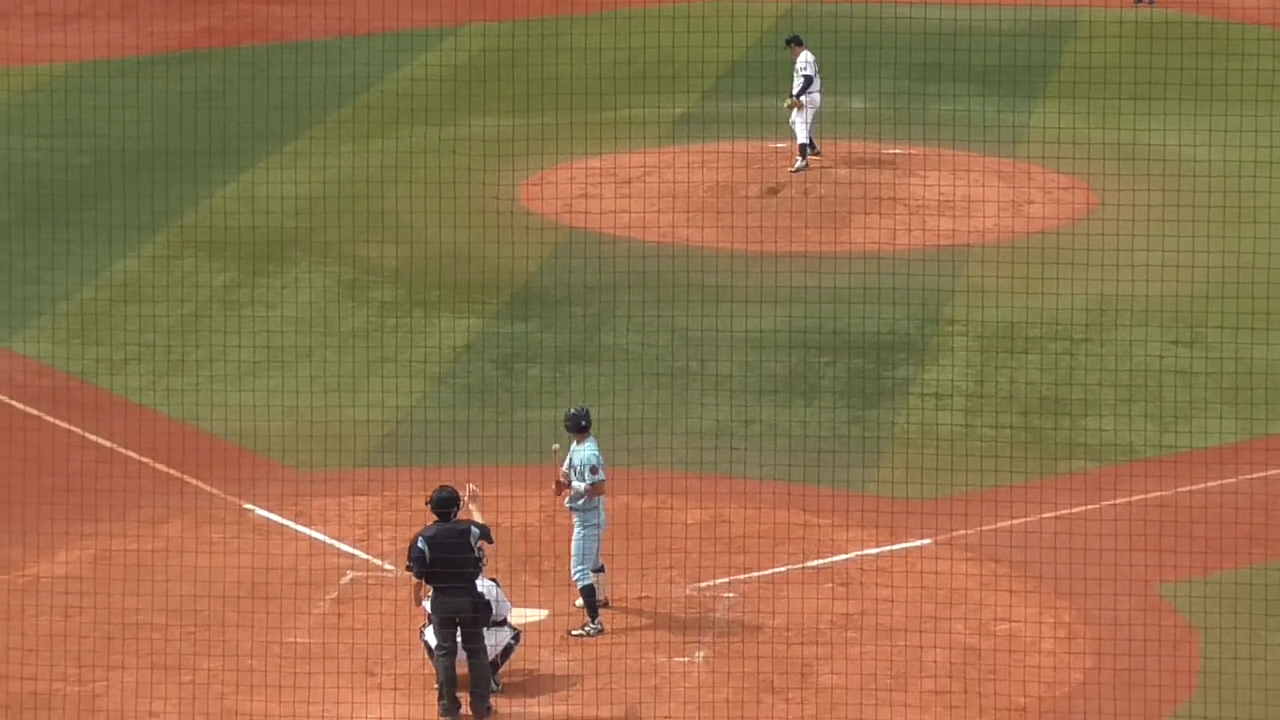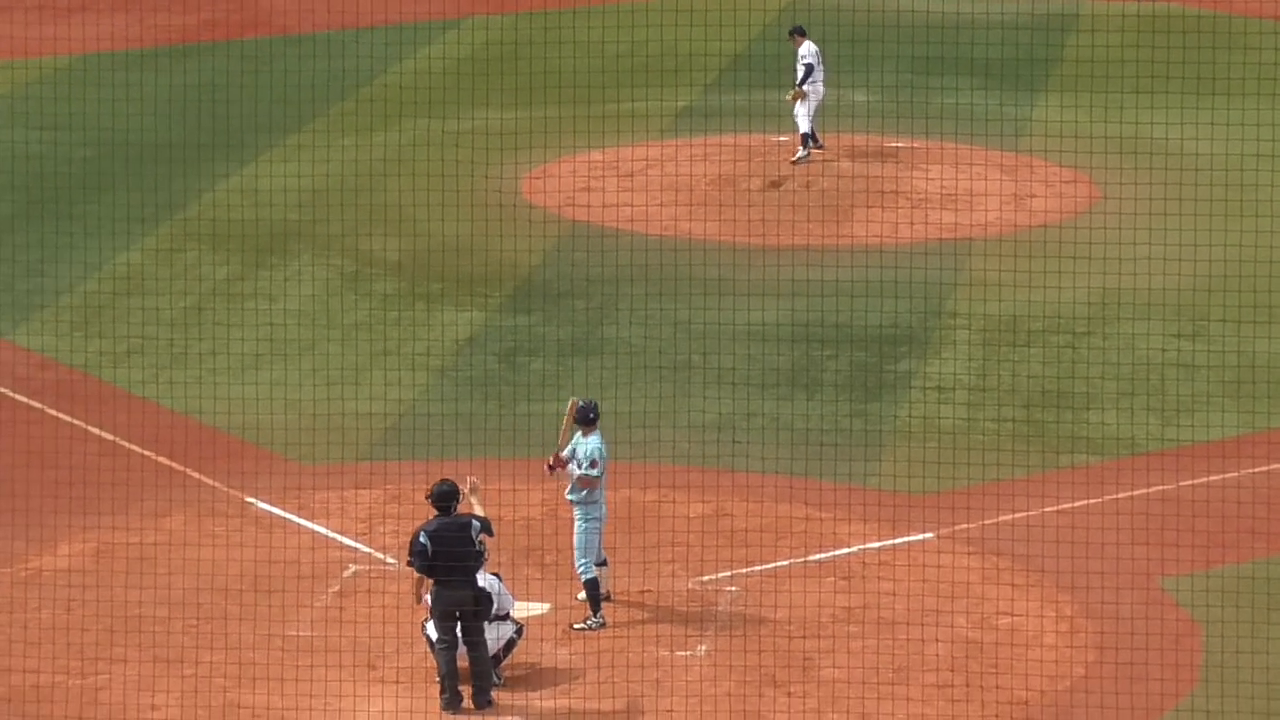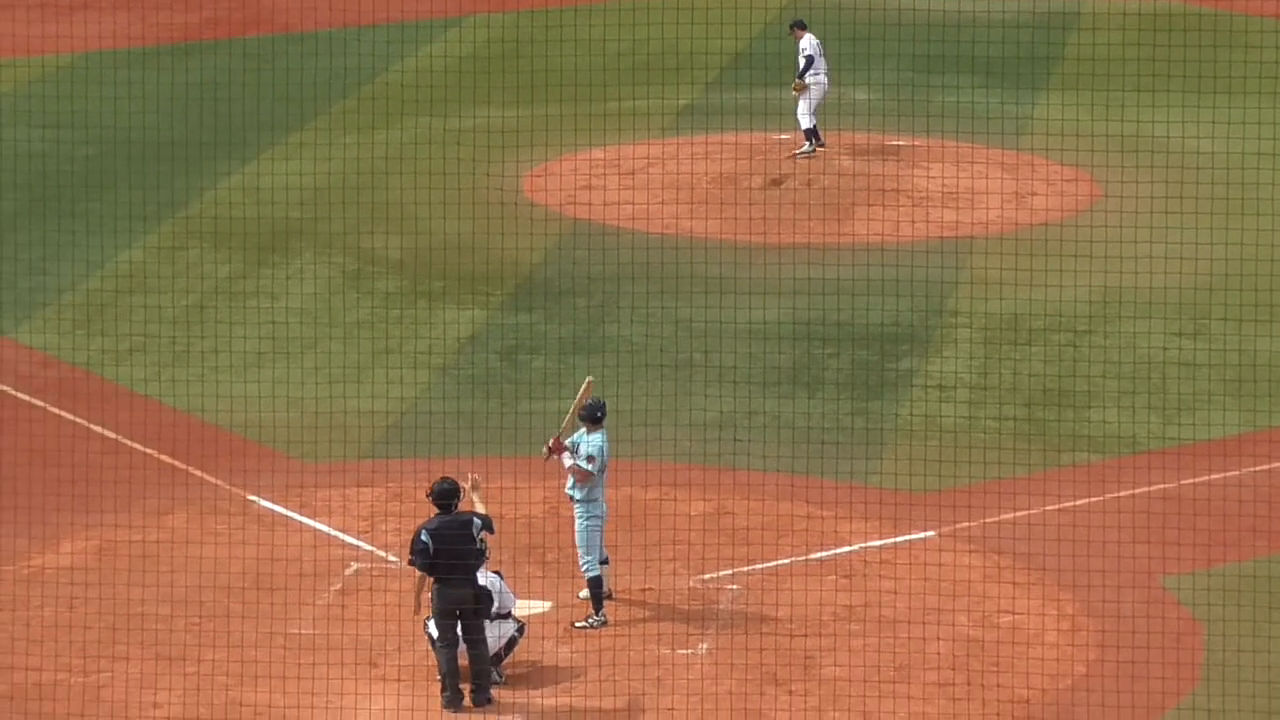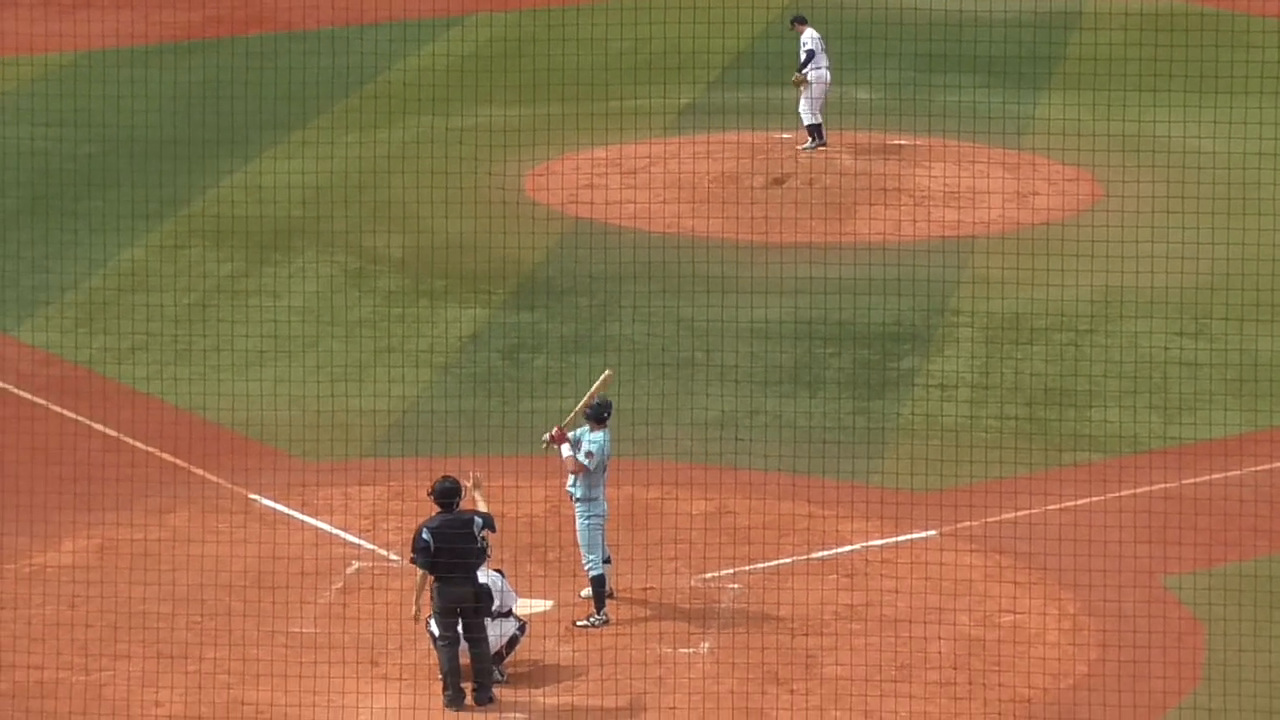
dt=0.1s
person 1, frame 1
left shoulder: (423, 538)
right shoulder: (469, 529)
left elbow: (418, 579)
right elbow: (484, 531)
left wrist: (416, 598)
left hip: (441, 600)
right hip: (469, 598)
left knee: (445, 651)
right knee: (476, 650)
person 1, frame 2
left shoulder: (424, 532)
right shoulder: (470, 523)
left elbow: (420, 574)
right elbow: (485, 523)
left wrist: (417, 595)
right wrist: (474, 497)
left hip: (442, 594)
right hip: (470, 591)
left knee: (446, 645)
right knee: (476, 643)
left ankle: (450, 699)
right ankle: (482, 697)
person 1, frame 3
left shoulder: (426, 530)
right shoulder: (471, 521)
left elbow: (422, 573)
right elbow: (487, 522)
left wrist: (416, 599)
left hip: (443, 591)
right hip: (470, 589)
left knee: (446, 643)
right knee: (476, 641)
left ankle: (452, 697)
right ankle: (480, 693)
person 1, frame 4
left shoulder: (427, 529)
right shoulder: (472, 519)
left elbow: (423, 571)
right elbow: (489, 520)
left wrist: (417, 601)
left hip: (443, 590)
right hip: (470, 588)
left knee: (447, 642)
right knee: (477, 639)
left ankle: (453, 696)
right ankle: (482, 692)
person 2, frame 1
left shoulder: (589, 453)
right shoulder: (576, 446)
left elbow: (599, 489)
right elbow: (567, 471)
left wrist: (571, 484)
right wrist: (563, 481)
left hip: (587, 517)
right hip: (585, 515)
left knee: (580, 571)
right knee: (592, 559)
left ankle: (595, 623)
right ankle: (599, 597)
person 2, frame 2
left shoulder: (594, 446)
right shoulder: (580, 437)
left elbow: (589, 482)
right elbow: (565, 458)
left wrist: (567, 465)
right wrist: (556, 462)
left hip: (588, 510)
right hip: (587, 508)
left knee: (584, 564)
right knee: (595, 551)
left ankle: (596, 617)
right ankle: (601, 590)
person 2, frame 3
left shoulder: (596, 443)
right shoulder: (584, 434)
left elbow: (581, 476)
right elbow: (567, 445)
left wrist: (564, 453)
right wrist: (554, 448)
left hip: (588, 507)
right hip: (589, 504)
left knee: (588, 561)
right knee: (597, 550)
left ankle: (598, 615)
right ankle: (603, 589)
person 2, frame 4
left shoulder: (598, 441)
right shoulder: (587, 432)
left elbow: (574, 468)
right elbow: (569, 439)
left wrist: (564, 443)
right wrist: (557, 438)
left hip: (589, 506)
right hip: (590, 503)
left knee: (592, 559)
right knee: (600, 548)
left ankle: (600, 614)
right ankle: (605, 588)
person 3, frame 1
right shoulder: (490, 586)
left elbow: (431, 615)
right elbow: (502, 620)
left knee: (426, 630)
right knee: (514, 634)
right ankle: (489, 675)
person 3, frame 2
right shoulder: (492, 581)
right elbow: (504, 615)
right hip: (484, 644)
left knee: (428, 624)
right knee: (516, 628)
right ankle: (491, 669)
person 3, frame 3
right shoulder: (493, 579)
right elbow: (505, 612)
right hip: (486, 642)
left knee: (431, 623)
right knee: (518, 626)
right ankle: (492, 667)
person 3, frame 4
right shoulder: (495, 577)
right elbow: (507, 610)
right hip: (488, 641)
left knee: (433, 621)
right knee: (519, 625)
right ankle: (494, 665)
